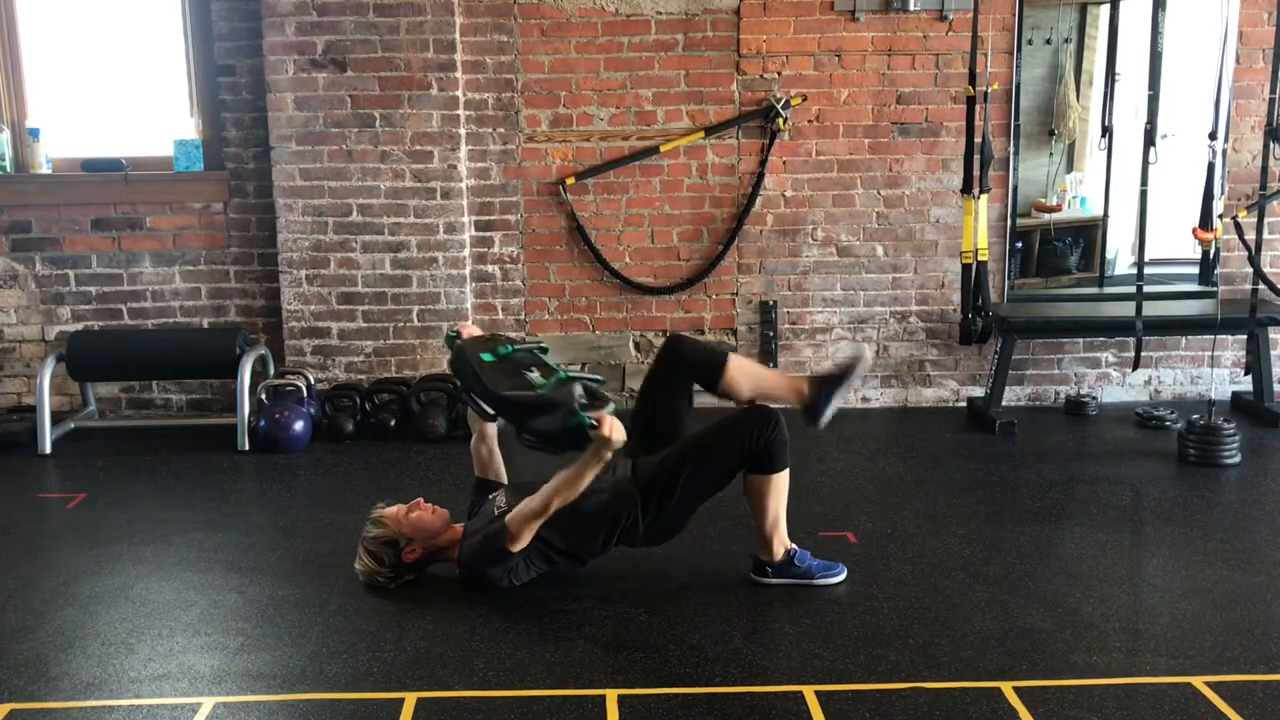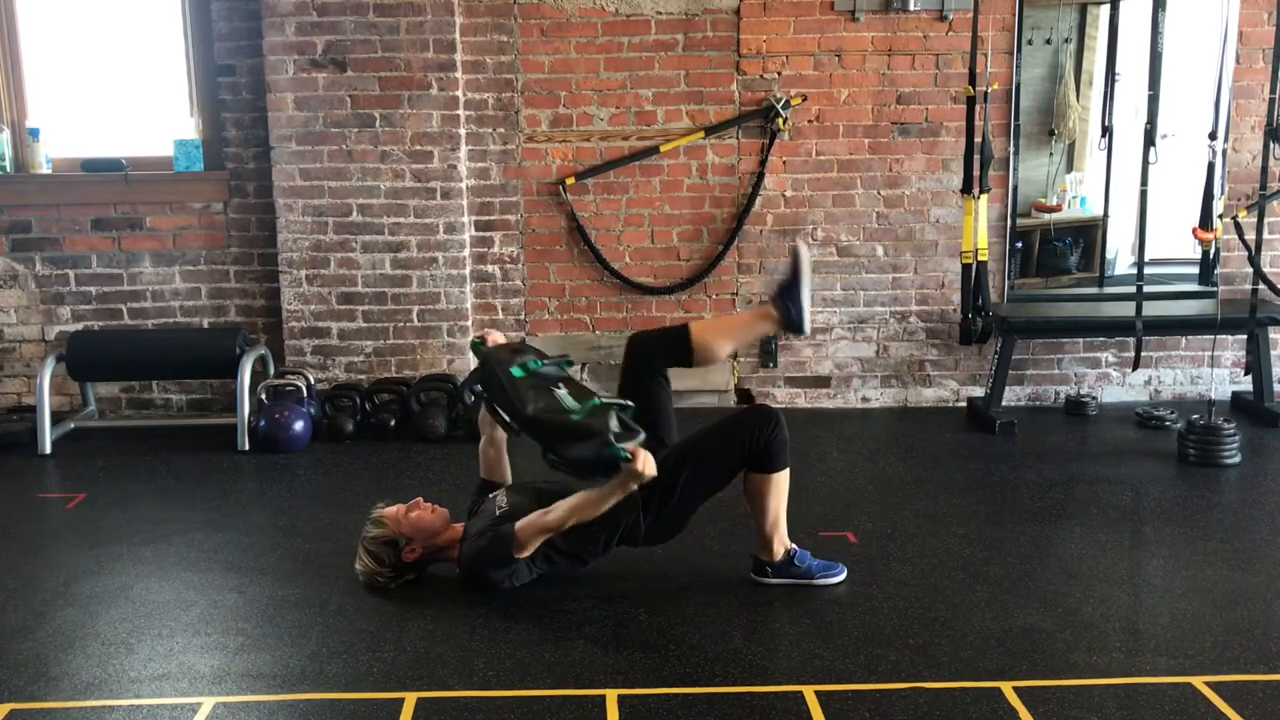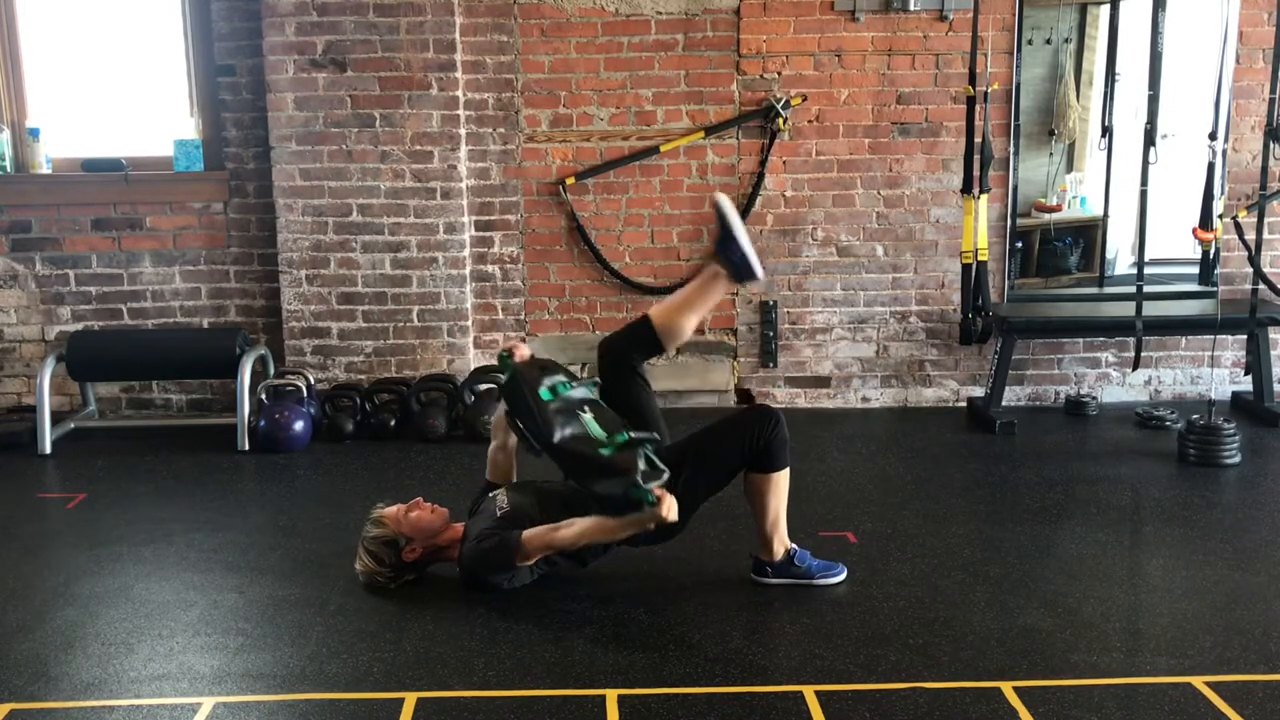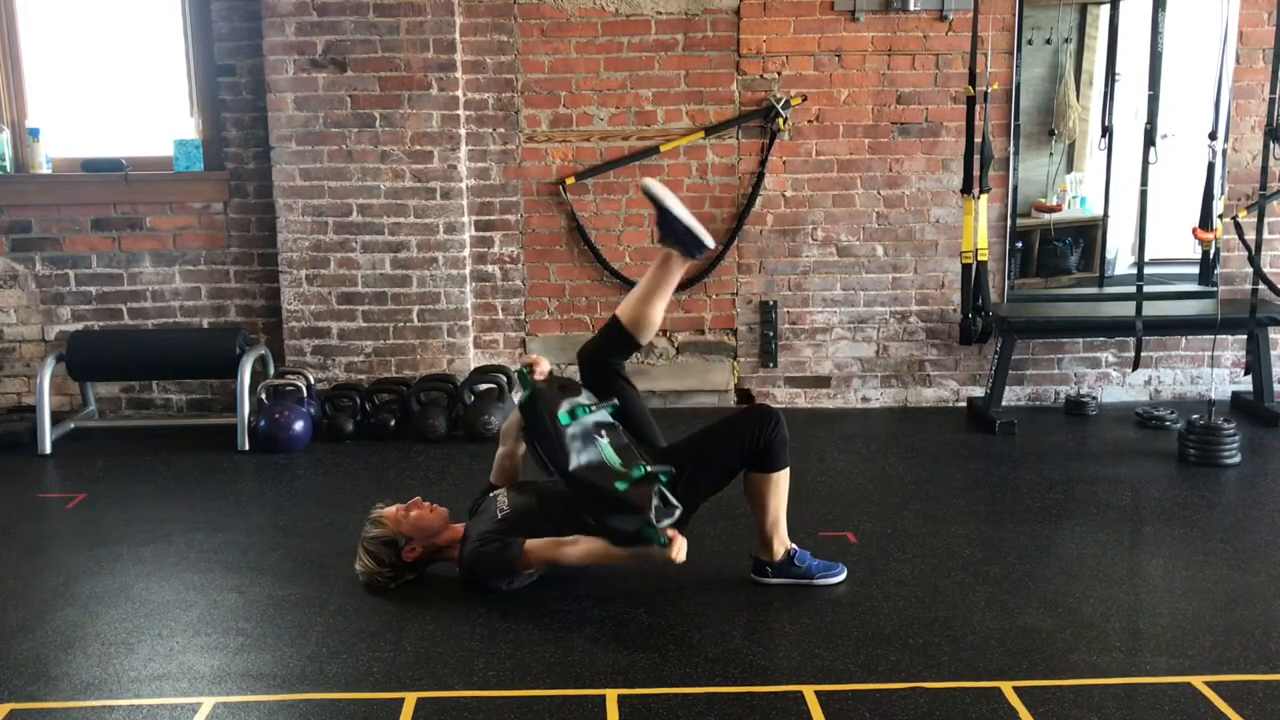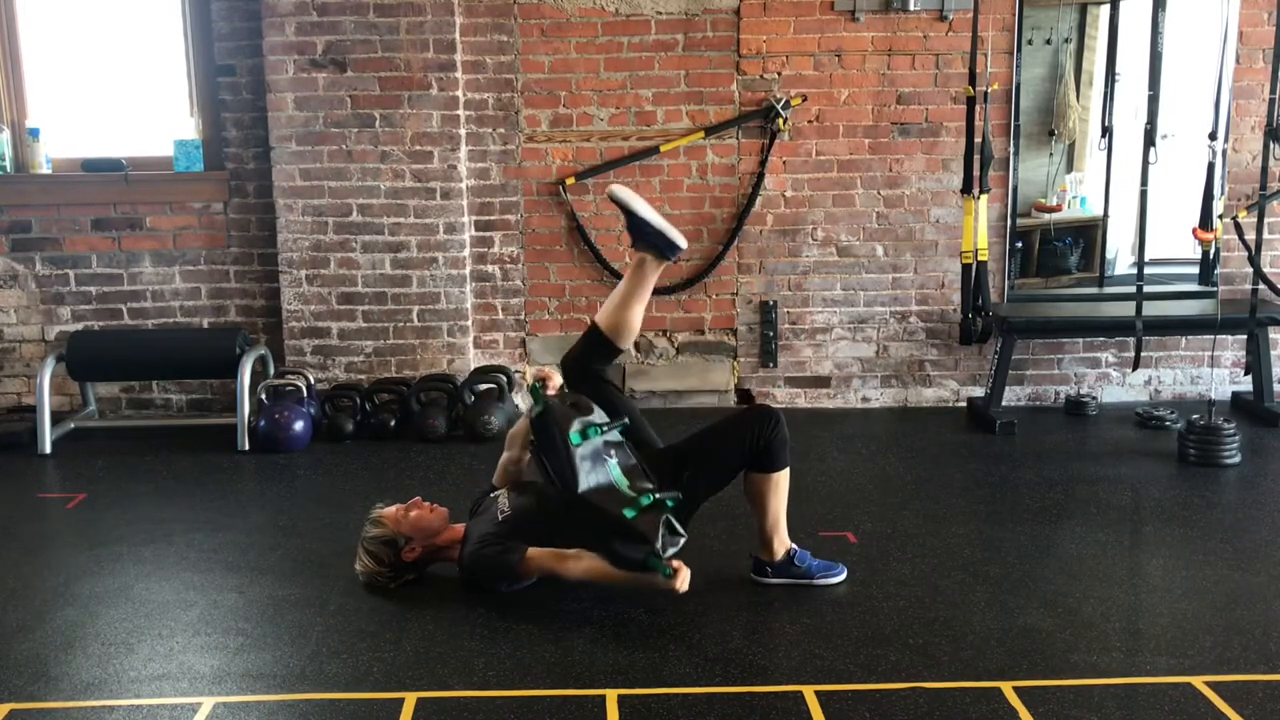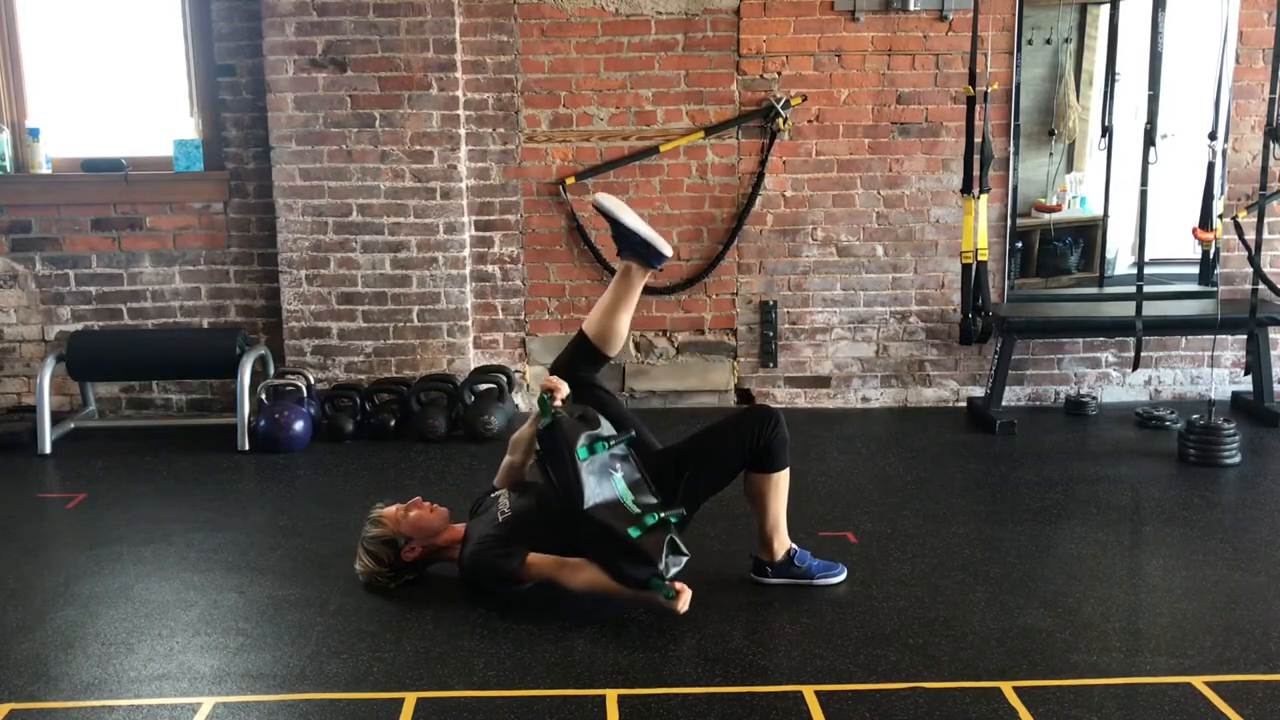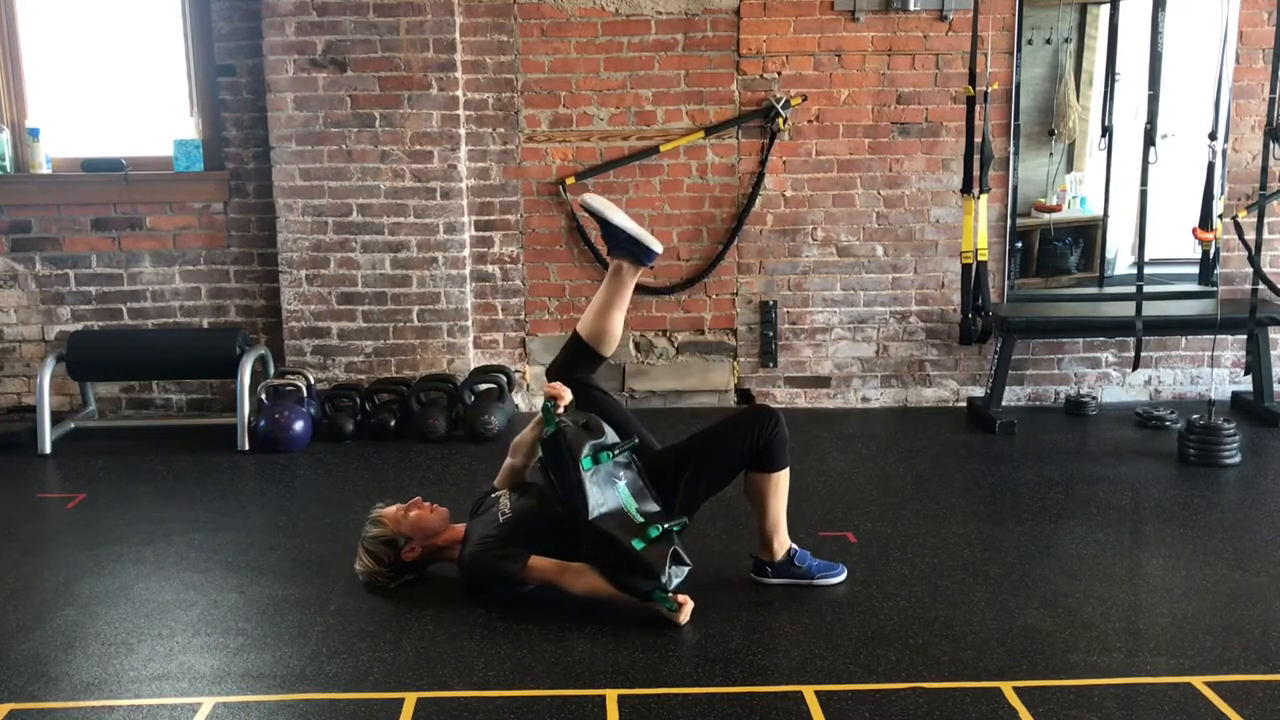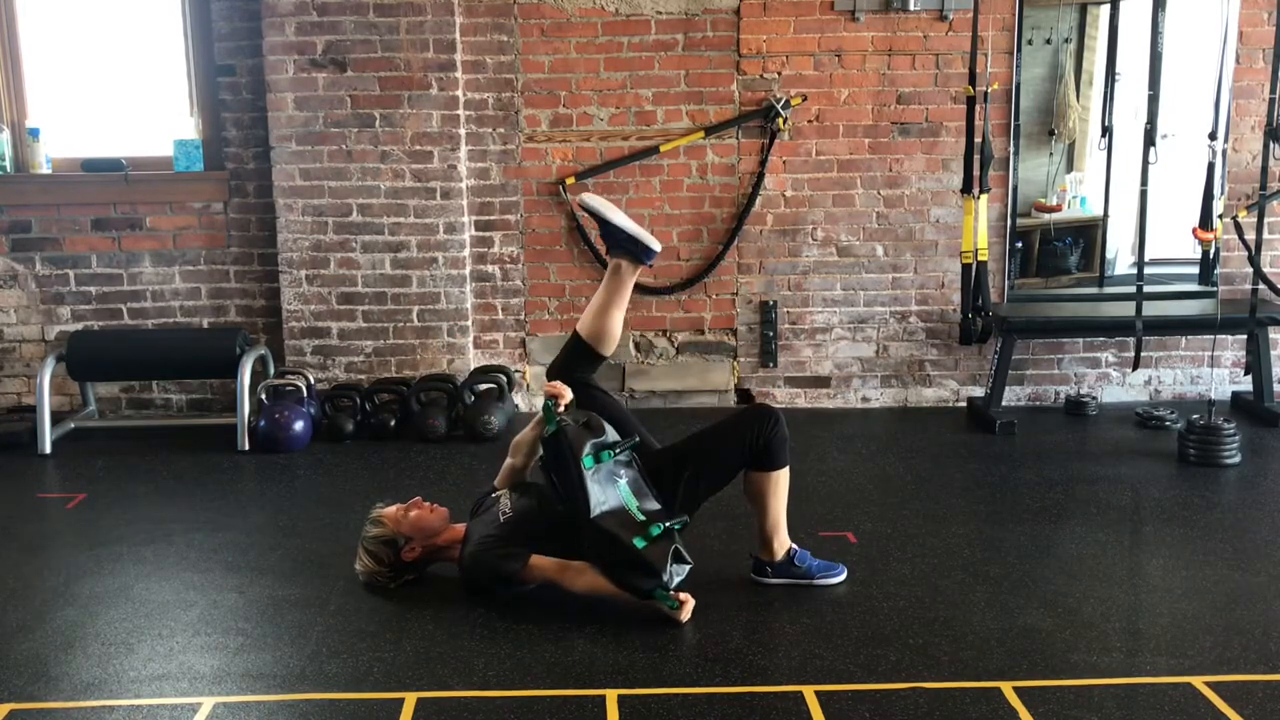
dt=0.2s
person 1, frame 1
left shoulder: (480, 516)
right shoulder: (481, 559)
left elbow: (483, 438)
right elbow: (542, 508)
right wrist: (599, 453)
left hip: (634, 483)
right hip: (648, 506)
left knee: (680, 354)
right knee: (762, 426)
left ankle: (809, 395)
right ankle: (775, 558)
person 1, frame 2
left shoulder: (480, 513)
right shoulder: (480, 556)
left elbow: (492, 440)
right elbow: (553, 524)
right wrist: (627, 480)
left hip: (628, 475)
right hip: (648, 493)
left knee: (647, 349)
right knee: (763, 425)
left ankle: (781, 315)
right ankle: (775, 559)
person 1, frame 3
left shoulder: (483, 512)
right shoulder: (481, 555)
left elbow: (502, 442)
right elbow: (561, 538)
right wrist: (647, 516)
right hip: (655, 496)
left knee: (620, 352)
right knee: (763, 424)
left ankle: (726, 270)
right ankle: (775, 558)
person 1, frame 4
left shoulder: (484, 511)
right shoulder: (482, 556)
left elbow: (508, 446)
right elbow: (563, 552)
right wrist: (654, 550)
left knee: (599, 358)
right knee: (763, 423)
left ankle: (679, 250)
right ankle: (775, 558)
person 1, frame 5
left shoulder: (485, 510)
right shoulder: (482, 558)
left elbow: (514, 451)
right elbow: (565, 563)
left wrist: (543, 399)
right wrist: (655, 575)
left knee: (582, 366)
right knee: (763, 424)
left ankle: (651, 255)
right ankle: (775, 557)
person 1, frame 6
left shoulder: (486, 511)
right shoulder: (482, 558)
left elbow: (516, 455)
right elbow: (566, 572)
left wrist: (547, 407)
right wrist: (655, 591)
right hip: (654, 496)
left knee: (572, 372)
right knee: (763, 425)
left ankle: (637, 262)
right ankle: (776, 559)
person 1, frame 7
left shoulder: (486, 511)
right shoulder: (481, 559)
left elbow: (518, 457)
right elbow: (566, 575)
left wrist: (549, 412)
right wrist: (657, 599)
right hip: (654, 496)
left knee: (567, 375)
right knee: (763, 424)
left ankle: (627, 261)
person 1, frame 8
left shoulder: (485, 513)
right shoulder: (482, 559)
left elbow: (518, 459)
right elbow: (567, 575)
left wrist: (549, 411)
right wrist: (658, 597)
right hip: (654, 495)
left knee: (568, 375)
right knee: (763, 423)
left ankle: (625, 261)
right ankle: (776, 559)
